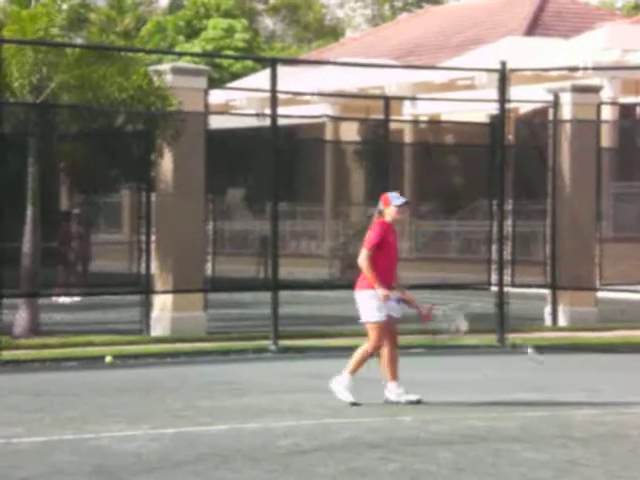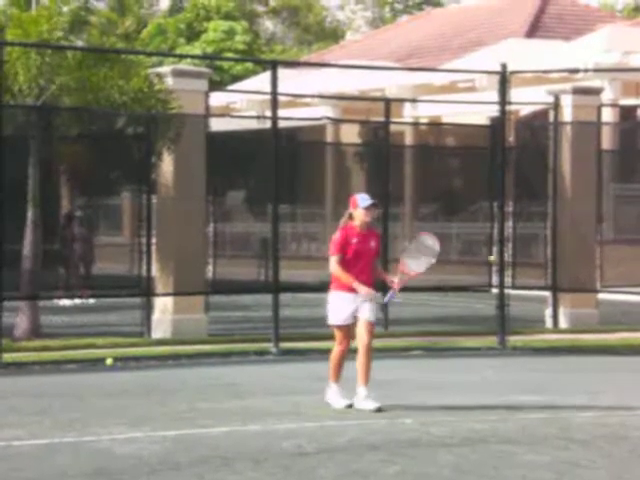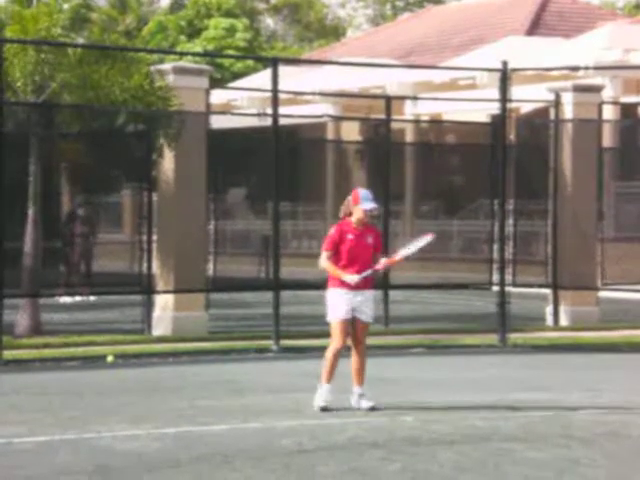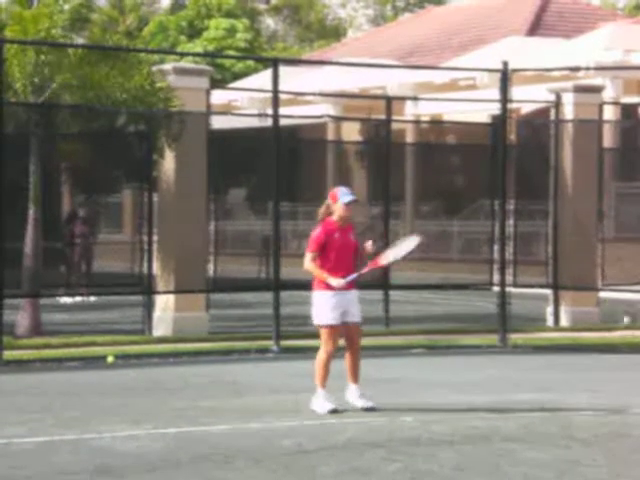
dt=0.5s
person 1, frame 1
left shoulder: (391, 231)
right shoulder: (379, 228)
right elbow: (363, 260)
left wrist: (401, 291)
right wrist: (379, 287)
left hip: (381, 292)
right hip: (370, 292)
left knee: (391, 340)
right knee: (375, 343)
left ankle: (393, 389)
right ankle: (342, 380)
person 1, frame 2
left shoulder: (374, 236)
right shoulder: (342, 233)
right elbow: (334, 267)
left wrist: (387, 278)
right wrist: (358, 286)
left hip: (365, 296)
right hip: (342, 294)
left knee: (365, 343)
right knee: (342, 344)
left ankle: (362, 394)
right ankle: (333, 389)
person 1, frame 3
left shoulder: (373, 232)
right shoulder: (339, 230)
left elbow: (375, 259)
right elbow: (323, 261)
left wrist: (381, 263)
right wrist: (345, 276)
left hip: (364, 293)
right hip: (340, 291)
left knee: (359, 344)
right knee: (338, 343)
left ankle: (358, 393)
right ankle: (323, 391)
person 1, frame 4
left shoulder: (350, 228)
right shoulder: (322, 229)
right elbow: (308, 263)
left wrist: (364, 250)
right wrist: (330, 279)
left hip: (349, 293)
right hip: (326, 293)
left knee: (354, 344)
right knee: (328, 346)
left ankle: (354, 391)
right ankle: (319, 396)
